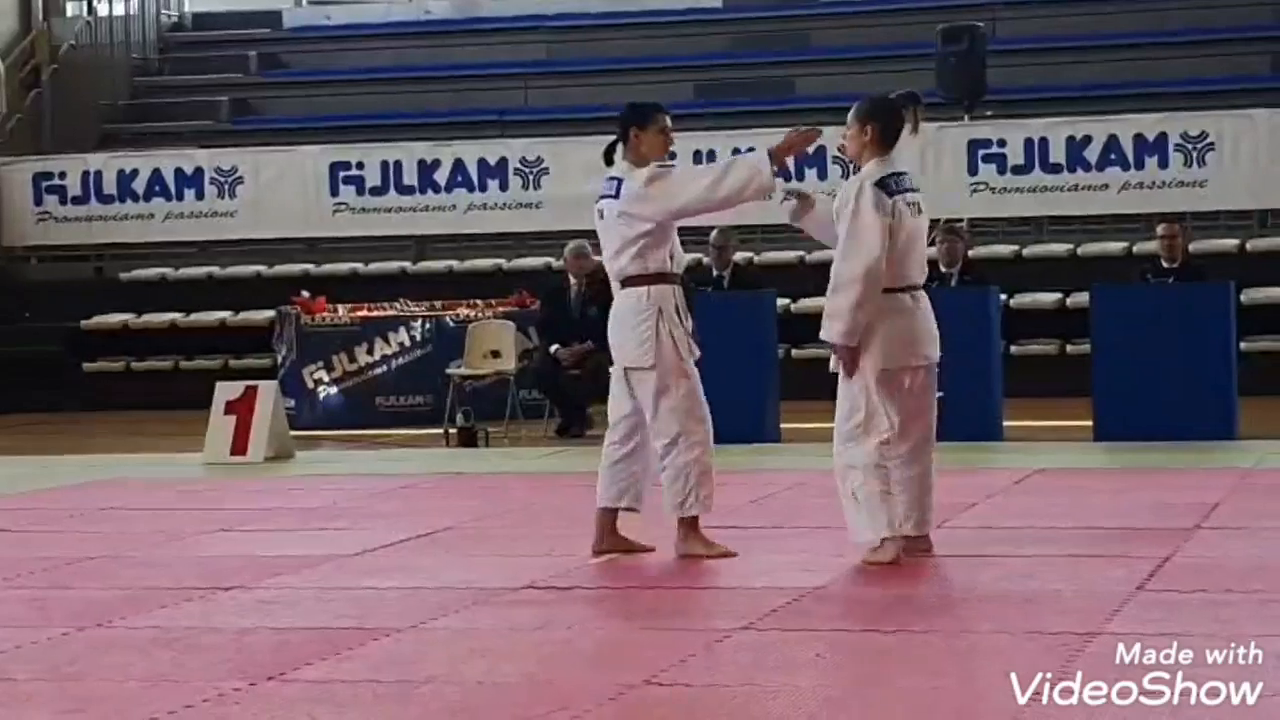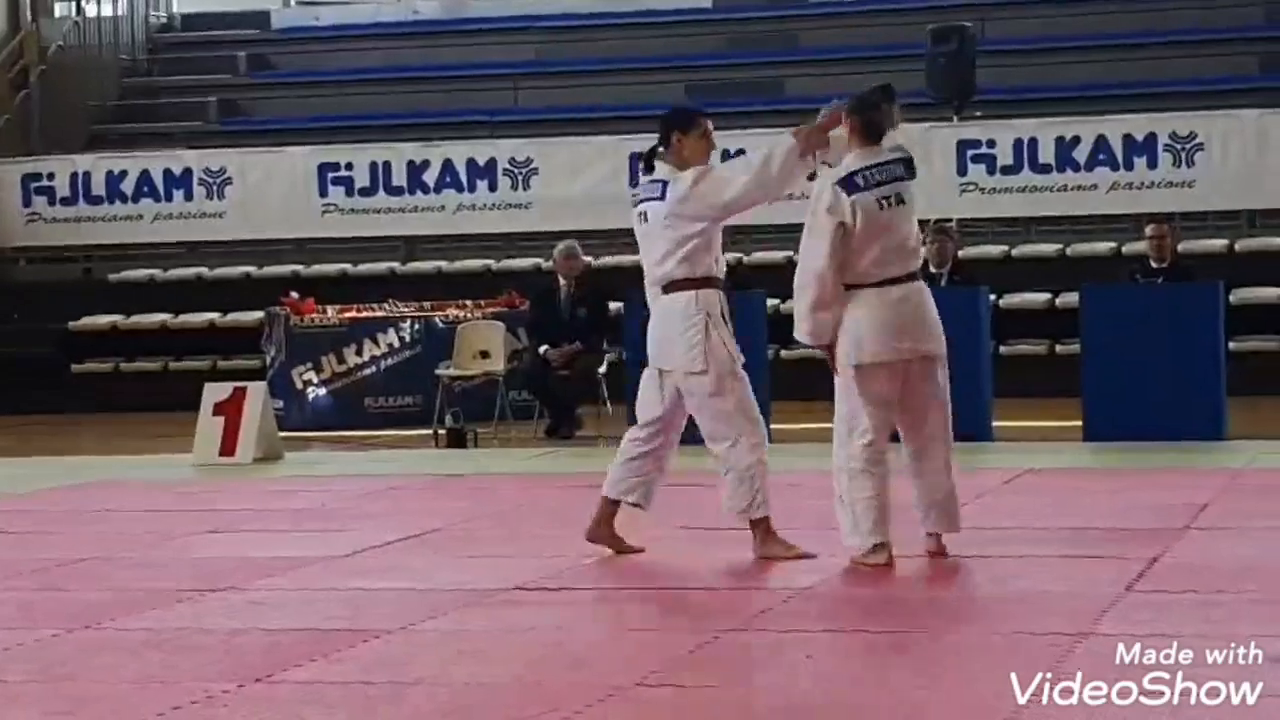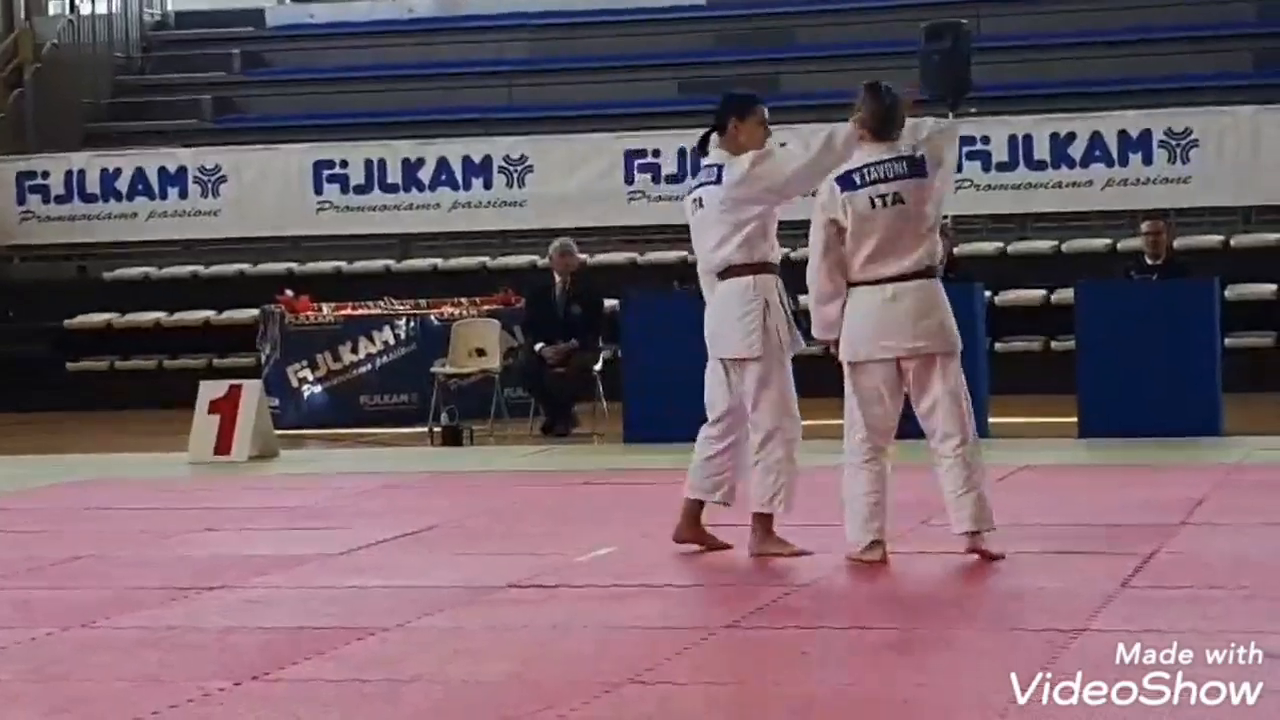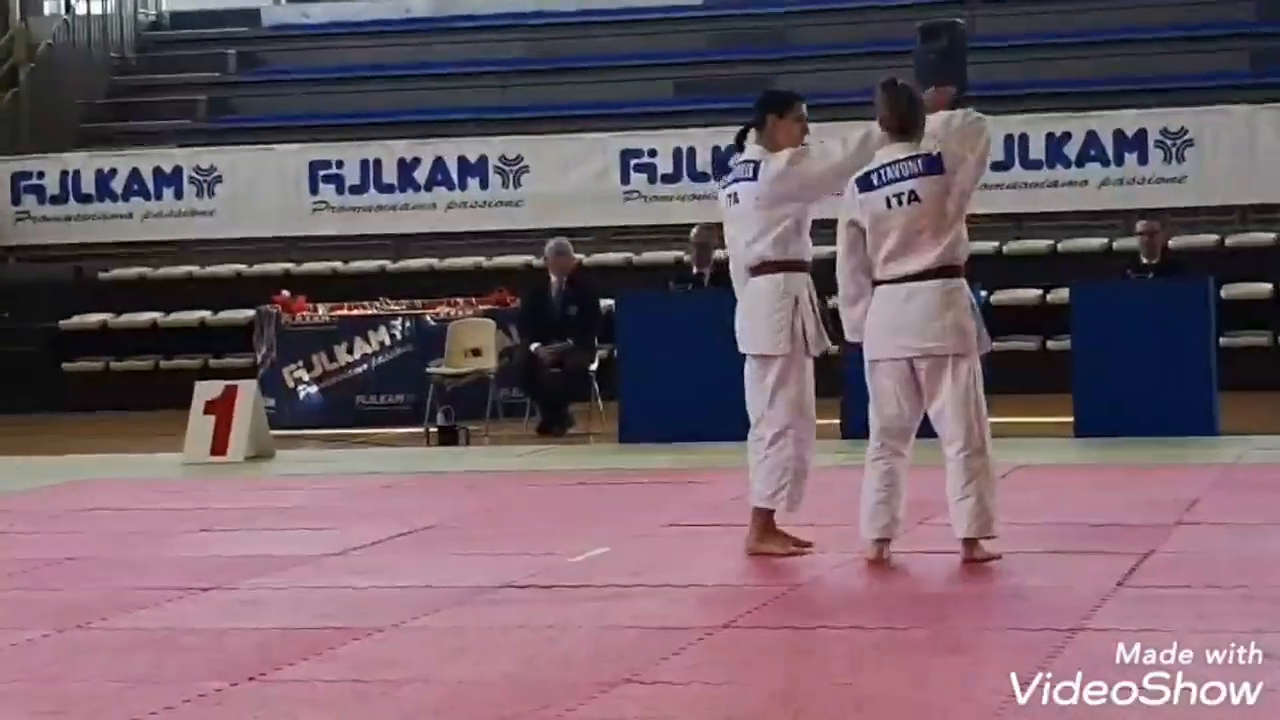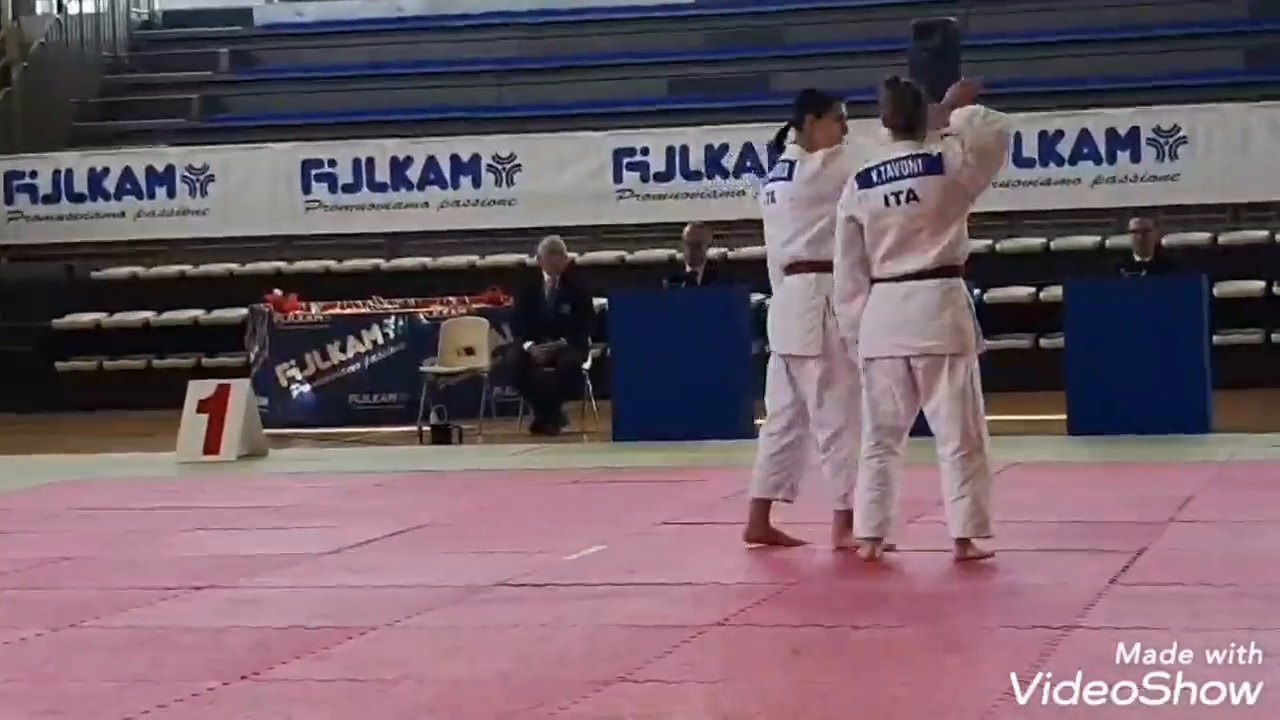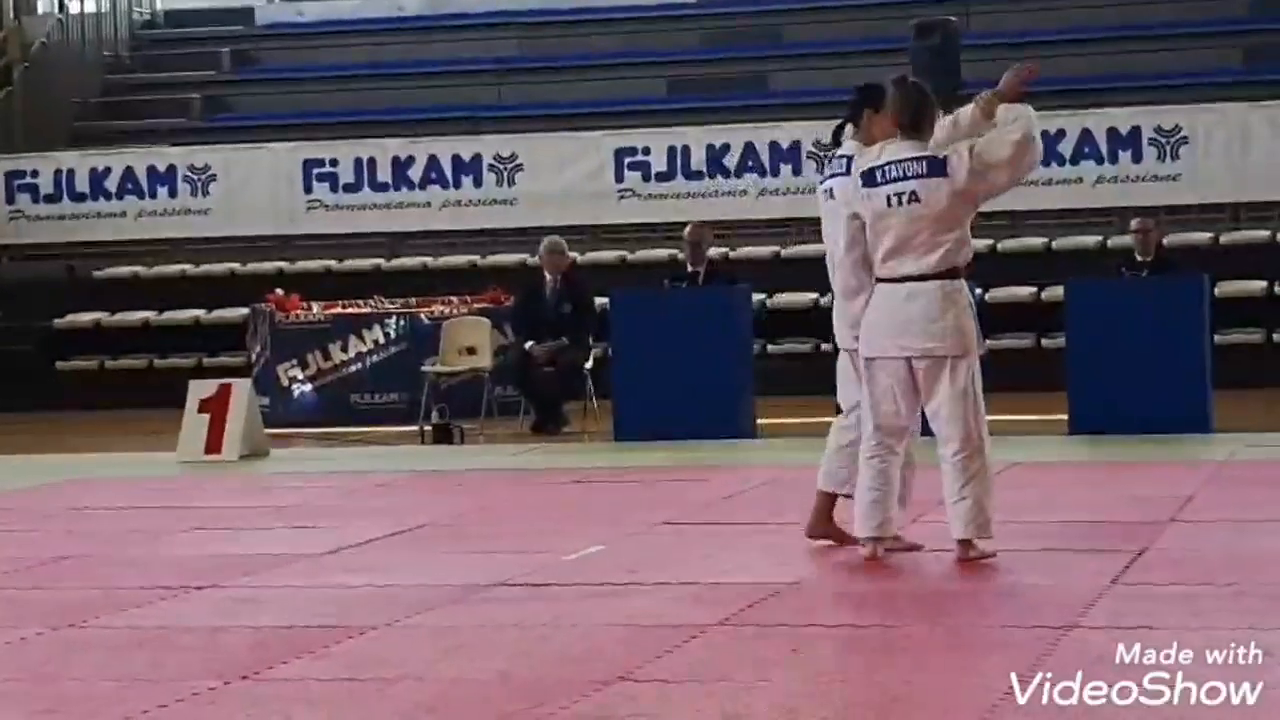
dt=0.3s
person 1, frame 1
left shoulder: (865, 188)
right shoulder: (906, 183)
left elbow: (859, 268)
left wrist: (844, 334)
right wrist: (813, 216)
left hip: (878, 326)
right hip: (915, 320)
left knee: (861, 438)
right knee: (911, 437)
left ankle: (883, 538)
right ankle: (914, 530)
person 1, frame 2
left shoulder: (833, 187)
right shoulder: (905, 166)
left elbow: (818, 267)
left wrist: (819, 331)
left hip: (865, 320)
right hip: (915, 310)
left knee: (861, 439)
right knee: (928, 432)
left ankle: (873, 543)
right ankle: (935, 532)
person 1, frame 3
left shoulder: (838, 187)
right shoulder: (925, 164)
left elbow: (824, 269)
right elbow: (942, 131)
left wrist: (831, 328)
right wrist: (900, 124)
left hip: (867, 317)
right hip: (922, 308)
left knee: (867, 439)
right knee: (953, 429)
left ankle: (868, 539)
right ankle: (973, 533)
person 1, frame 4
left shoulder: (859, 187)
right shoulder: (946, 164)
left elbow: (851, 271)
right elbow: (974, 124)
left wrist: (860, 327)
right wrist: (931, 112)
left hip: (888, 316)
right hip: (942, 308)
left knee: (887, 437)
right knee: (963, 433)
left ankle: (878, 537)
right ankle: (971, 537)
person 1, frame 5
left shoulder: (859, 183)
right shoulder: (951, 163)
left elbow: (849, 267)
right elbow: (996, 130)
left wrist: (857, 322)
right wrist: (952, 111)
left hip: (883, 314)
right hip: (939, 308)
left knee: (880, 435)
right knee: (959, 433)
left ankle: (870, 535)
right ankle: (965, 536)
person 1, frame 6
left shoulder: (865, 179)
right shoulder: (957, 167)
right elbow: (1022, 141)
left wrist: (857, 322)
right wrist: (1004, 101)
left hip: (884, 313)
right hip: (941, 310)
left knee: (882, 434)
right knee: (960, 433)
left ankle: (872, 534)
right ankle: (967, 536)
person 2, frame 1
left shoulder: (618, 187)
right shoulder: (644, 186)
right elbow: (712, 184)
right wrist: (776, 154)
left hip: (633, 314)
right hip: (651, 317)
left knee: (629, 427)
right knee: (684, 425)
left ankle: (607, 531)
right ankle: (689, 532)
person 2, frame 2
left shoulder: (651, 193)
right shoulder: (689, 188)
right elbow: (753, 175)
right wrist: (811, 132)
left hip: (668, 317)
right hip: (696, 318)
left knee: (654, 428)
right knee: (739, 429)
left ankle: (603, 521)
right ankle: (763, 534)
person 2, frame 3
left shoulder: (703, 181)
right shoulder: (746, 172)
right elbow: (811, 157)
left hip: (724, 304)
right hip: (753, 303)
left knee: (726, 420)
right knee: (772, 422)
left ankle: (690, 520)
right ankle: (762, 533)
person 2, frame 4
left shoulder: (736, 176)
right shoulder: (781, 169)
right elbow: (849, 155)
left hip: (756, 299)
right hip: (783, 299)
left knee: (770, 419)
right knee: (787, 419)
left ankle: (764, 524)
right ankle: (762, 530)
person 2, frame 5
left shoulder: (780, 174)
right shoulder: (818, 168)
left hip: (790, 299)
right hip: (817, 300)
left knee: (785, 417)
right knee: (840, 419)
left ankle: (758, 521)
right ankle: (843, 526)
person 2, frame 6
left shoulder: (838, 169)
right elbow: (940, 136)
right wrist: (997, 96)
left hip: (856, 301)
left knee: (859, 412)
left ankle: (823, 513)
person 3, frame 1
left shoulder: (603, 290)
right shoulder: (553, 293)
right elbow: (544, 328)
left wrist: (587, 347)
right wrist: (556, 350)
left hip: (593, 350)
right hip: (561, 350)
left knee: (595, 367)
right knee: (542, 367)
left ankle: (576, 416)
right ankle: (572, 415)
person 3, frame 2
left shoulder: (593, 292)
right shoulder: (543, 294)
left elbow: (600, 330)
right elbow: (533, 329)
left wrist: (575, 347)
right wrist: (545, 350)
left hip: (583, 350)
right hip: (551, 351)
left knee: (584, 368)
right knee: (531, 369)
left ankle: (566, 416)
right ankle: (560, 416)
person 3, frame 3
left shoulder: (588, 289)
right shoulder: (538, 290)
left elbow: (595, 327)
right elbow: (528, 327)
left wrist: (571, 345)
right wrist: (541, 347)
left hip: (579, 348)
right hip: (547, 348)
left knee: (579, 365)
right knee: (528, 365)
left ankle: (561, 414)
right ankle: (556, 413)
person 3, frame 4
left shoulder: (584, 288)
right shoulder: (534, 290)
left elbow: (592, 326)
right elbow: (524, 326)
left wrist: (567, 344)
right wrist: (536, 347)
left hip: (575, 347)
right hip: (542, 348)
left knee: (574, 364)
right knee: (523, 364)
left ankle: (557, 414)
right ankle: (552, 413)
person 3, frame 5
left shoulder: (577, 287)
right shoulder: (528, 288)
left elbow: (585, 325)
right elbow: (517, 324)
left wrist: (560, 343)
right wrist: (530, 346)
left hip: (568, 345)
right hip: (535, 346)
left knee: (568, 362)
right knee: (516, 362)
left ankle: (550, 413)
right ankle: (545, 412)
person 3, frame 6
left shoulder: (578, 286)
right shoulder: (529, 287)
left elbow: (586, 324)
right elbow: (518, 323)
left wrist: (562, 343)
right wrist: (531, 345)
left hip: (569, 345)
right hip: (536, 345)
left knee: (570, 362)
right knee: (516, 362)
left ankle: (551, 412)
right ankle: (546, 412)
